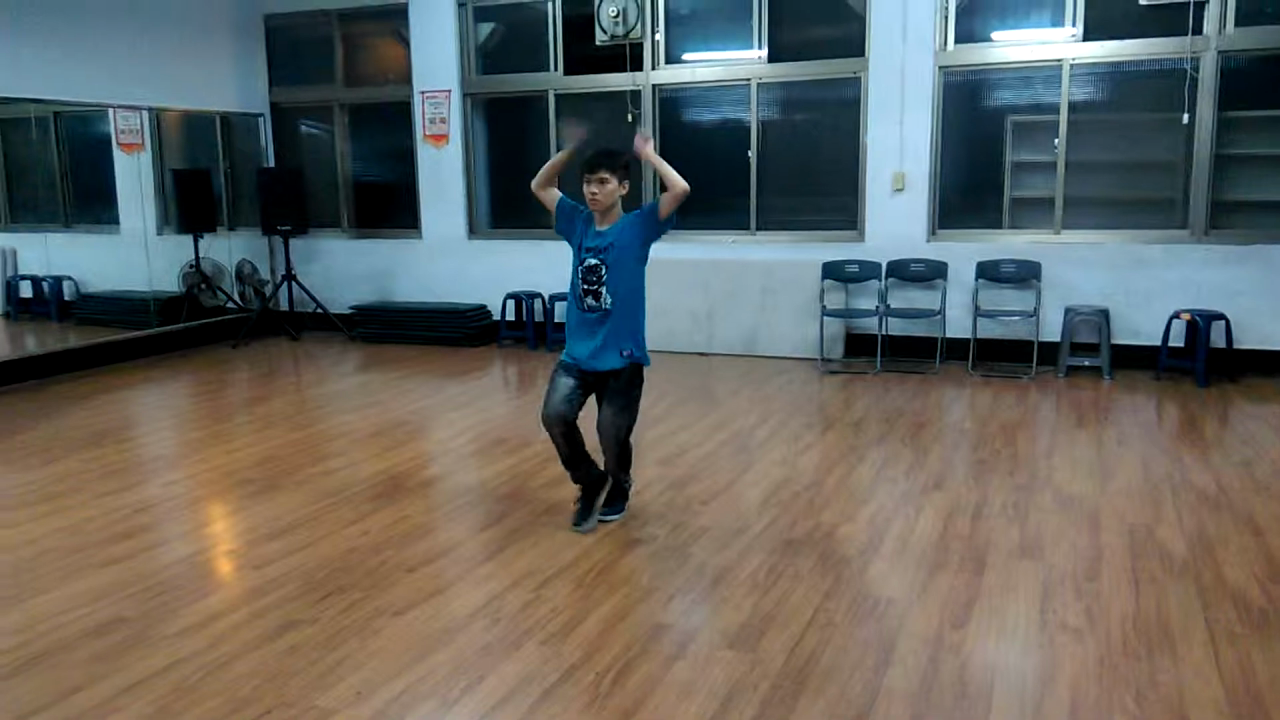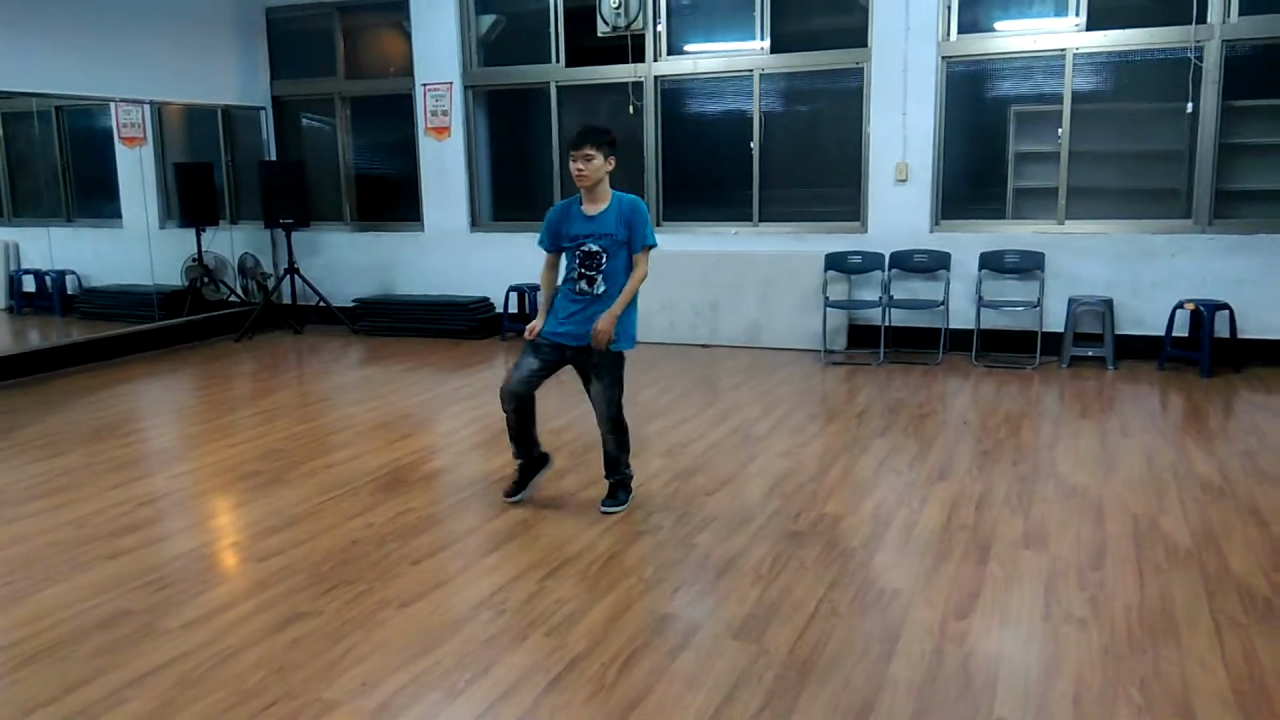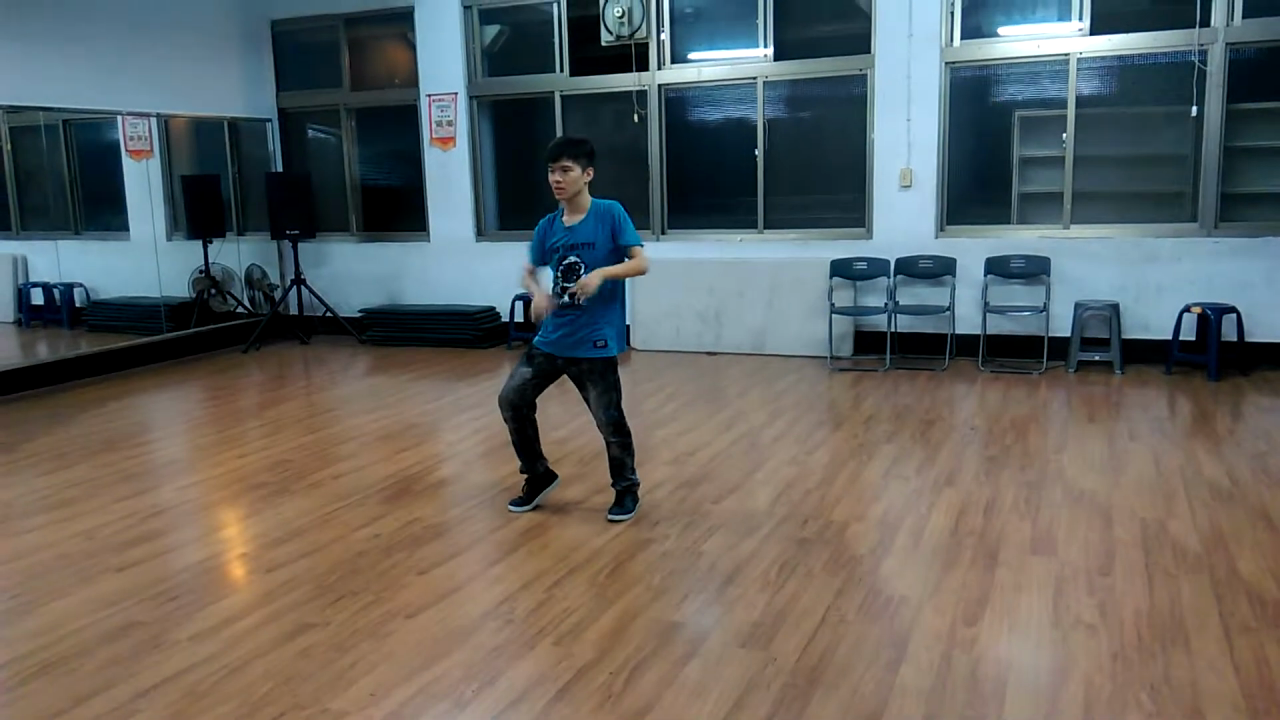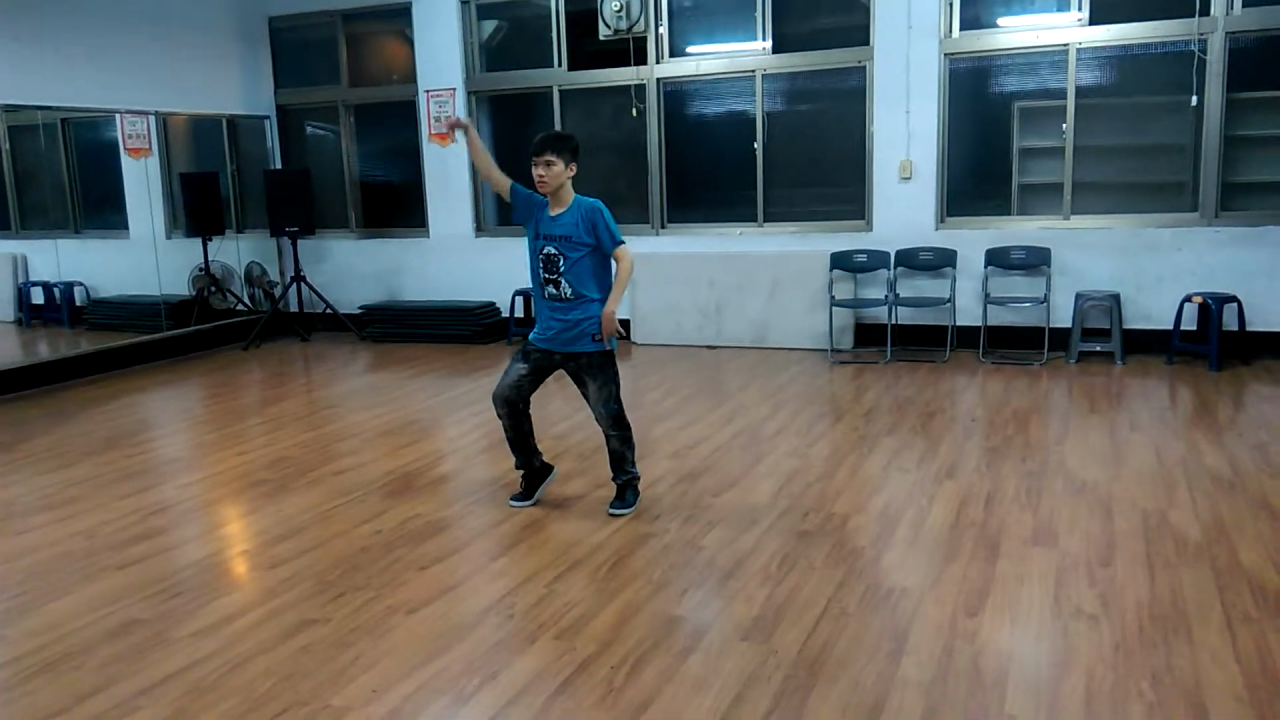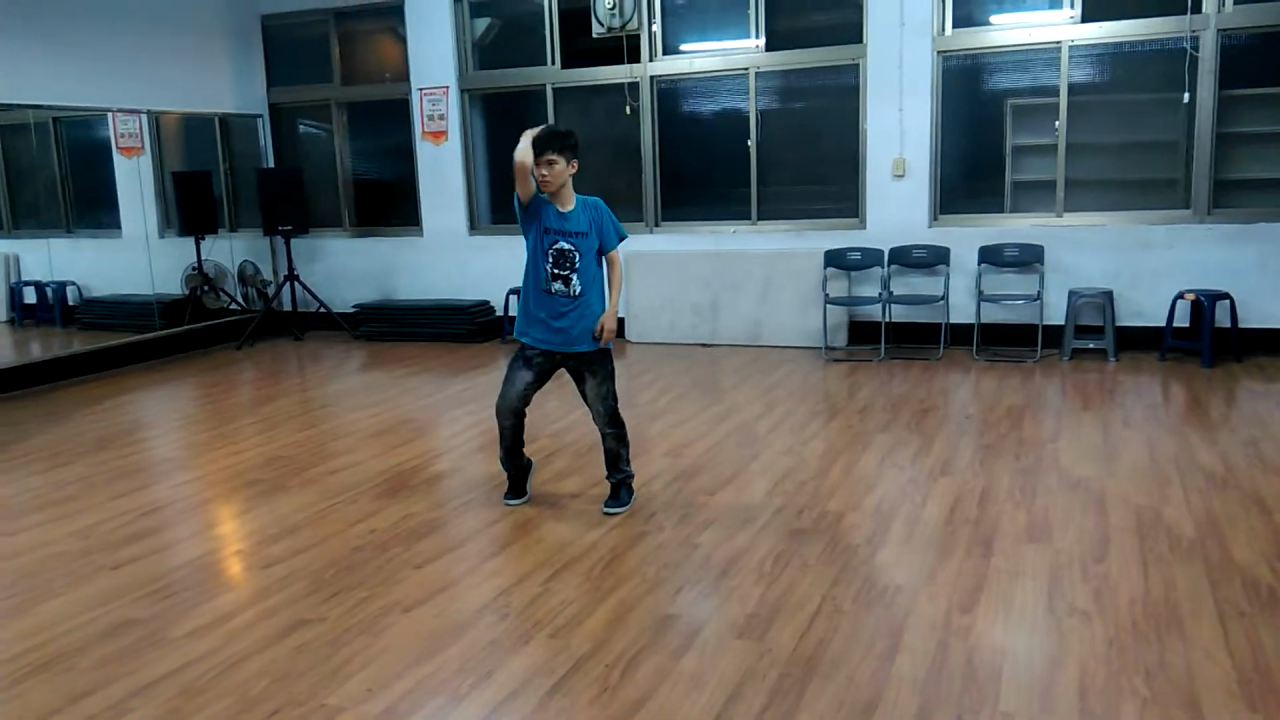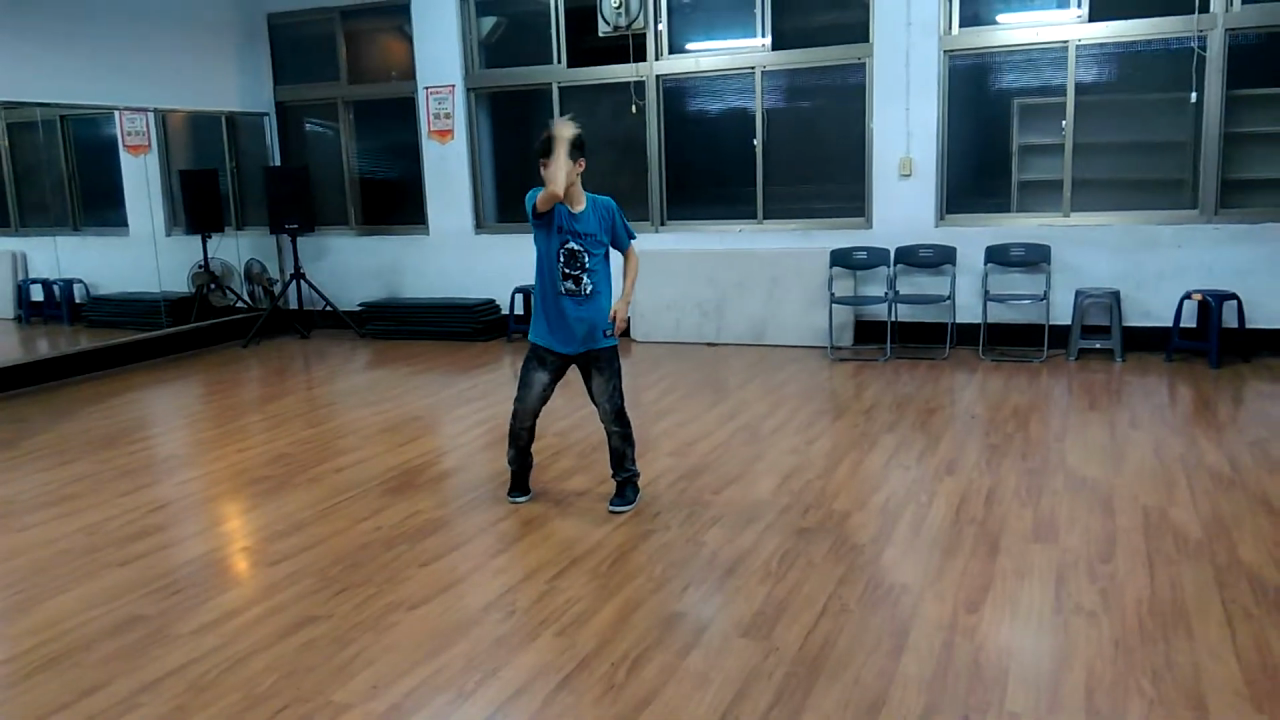
dt=0.7s
person 1, frame 1
left shoulder: (639, 226)
right shoulder: (578, 221)
left elbow: (681, 190)
right elbow: (538, 186)
left wrist: (648, 154)
right wrist: (568, 149)
left hip: (622, 352)
right hip: (578, 350)
left knee: (613, 435)
right knee: (555, 415)
left ankle: (618, 487)
right ankle: (590, 481)
person 1, frame 2
left shoulder: (631, 209)
right shoulder: (560, 214)
left elbow: (642, 266)
left wrist: (614, 313)
right wrist: (542, 315)
left hip: (604, 332)
right hip: (559, 327)
left knee: (608, 414)
right knee: (514, 390)
left ankle: (619, 481)
right ankle: (531, 461)
person 1, frame 3
left shoulder: (610, 213)
right shoulder: (548, 225)
left elbow: (641, 262)
right elbow: (529, 272)
left wrist: (601, 273)
right wrist: (537, 292)
left hip: (595, 341)
right hip: (551, 337)
left knee: (609, 419)
right knee: (512, 399)
left ankle: (627, 488)
right ankle: (538, 476)
person 1, frame 4
left shoulder: (591, 211)
right shoulder: (532, 206)
left elbow: (624, 259)
right elbow: (490, 174)
left wrist: (612, 308)
right wrist: (469, 131)
left hip: (587, 338)
right hip: (545, 335)
left knee: (608, 414)
right knee: (506, 397)
left ankle: (628, 483)
right ankle: (535, 471)
person 1, frame 5
left shoulder: (595, 210)
right shoulder: (532, 207)
left elbow: (614, 261)
right elbow: (521, 165)
left wrist: (611, 311)
right wrist: (529, 136)
left hip: (587, 336)
right hip: (538, 335)
left knee: (605, 413)
right knee: (508, 406)
left ankle: (621, 482)
right ankle: (517, 472)
person 1, frame 6
left shoulder: (605, 208)
right shoulder: (537, 202)
left elbow: (630, 255)
right elbow: (555, 195)
left wrist: (624, 300)
right wrist: (560, 139)
left hip: (597, 332)
right hip: (549, 333)
left knee: (612, 412)
right knee: (524, 411)
left ankle: (627, 481)
right ankle: (519, 473)
